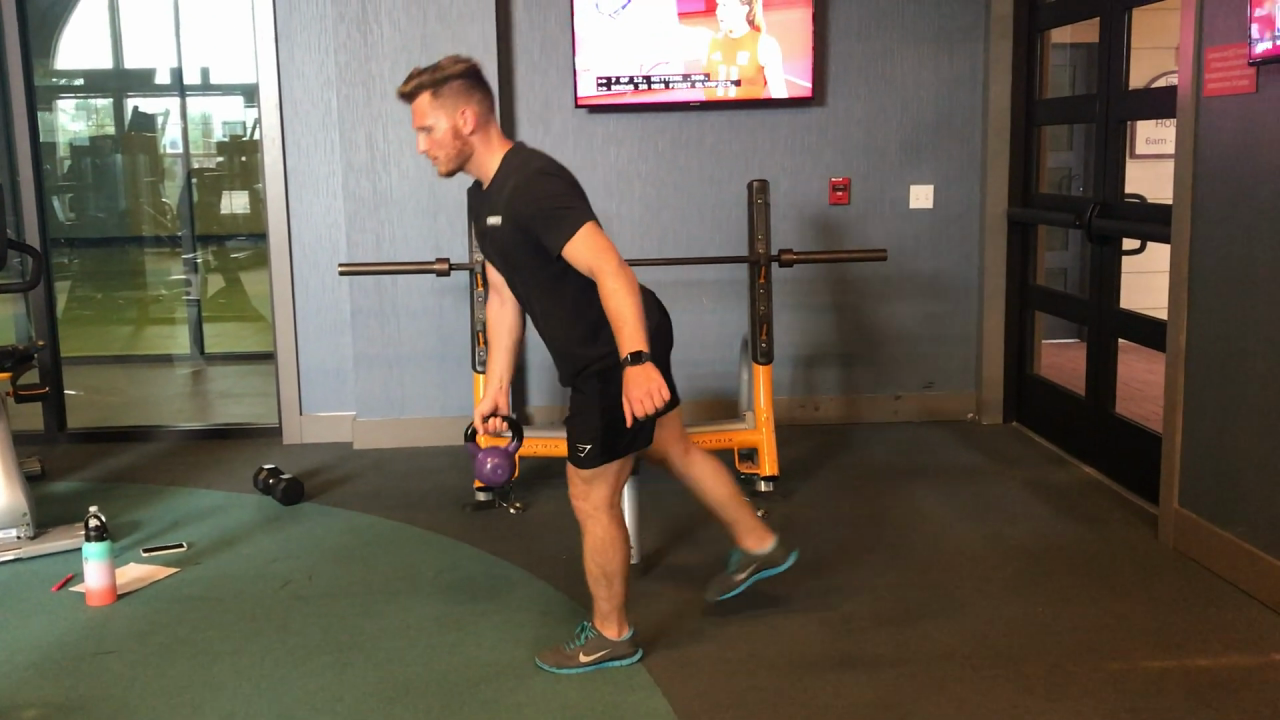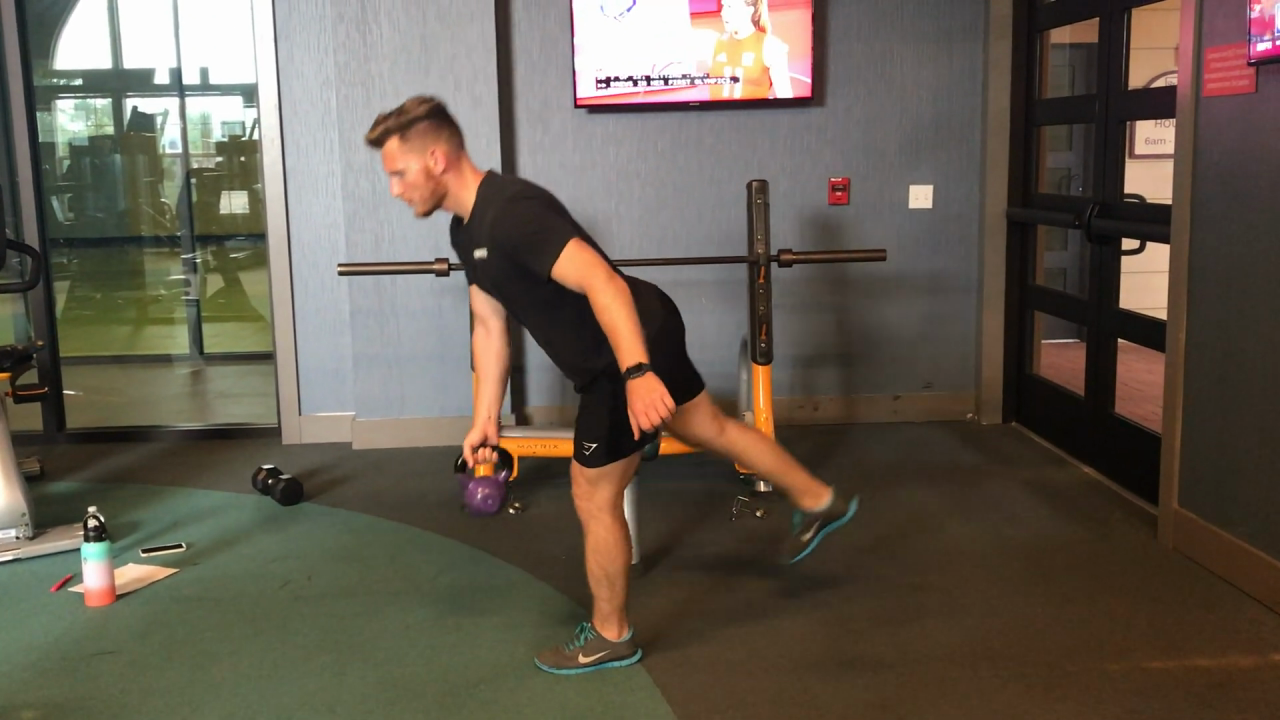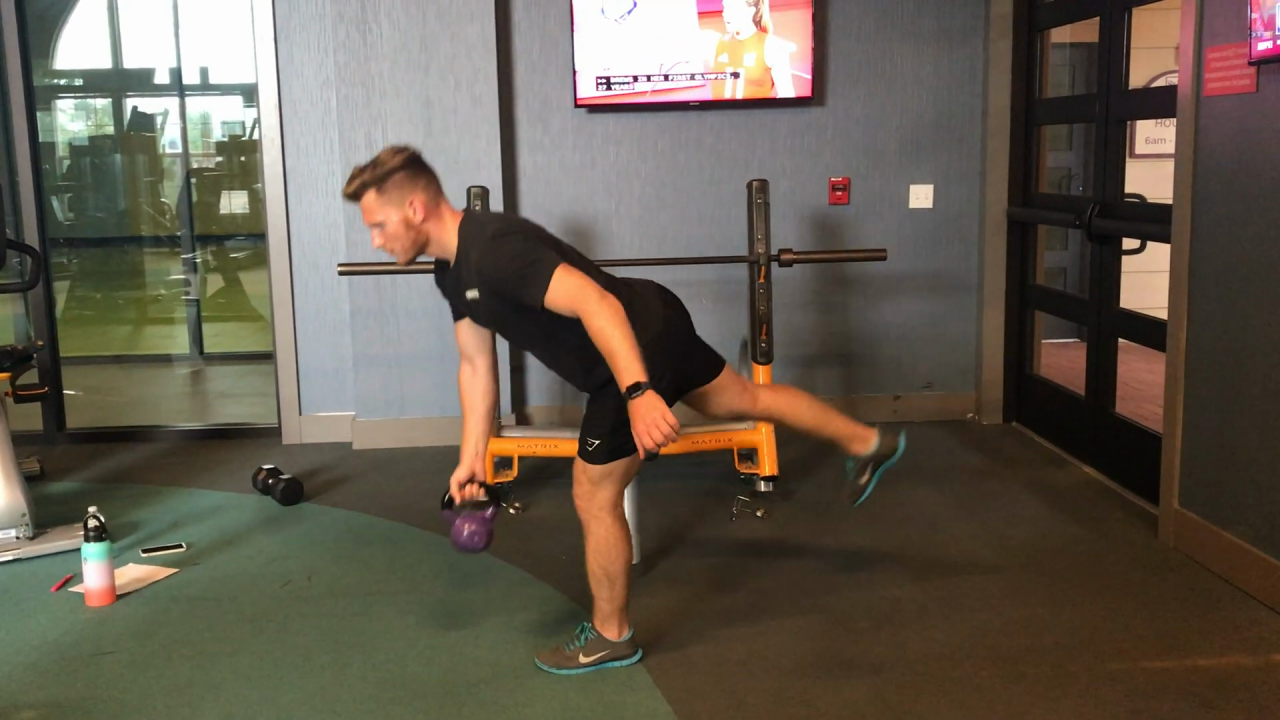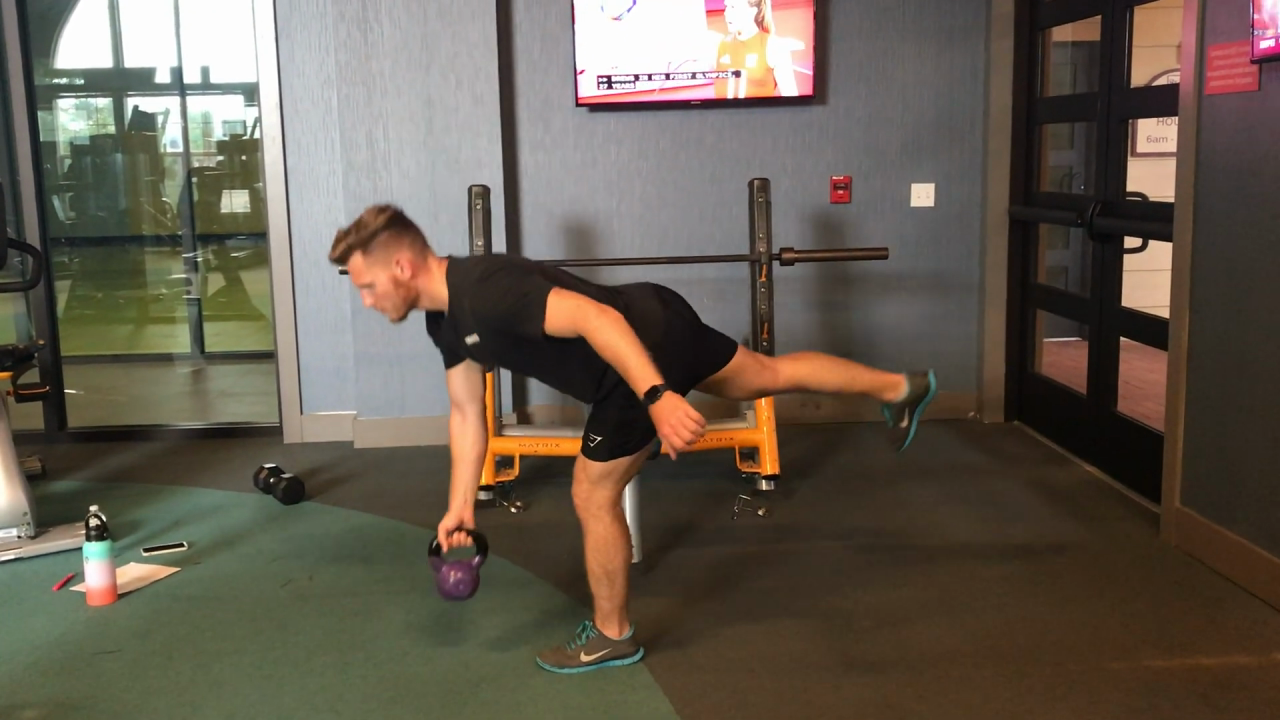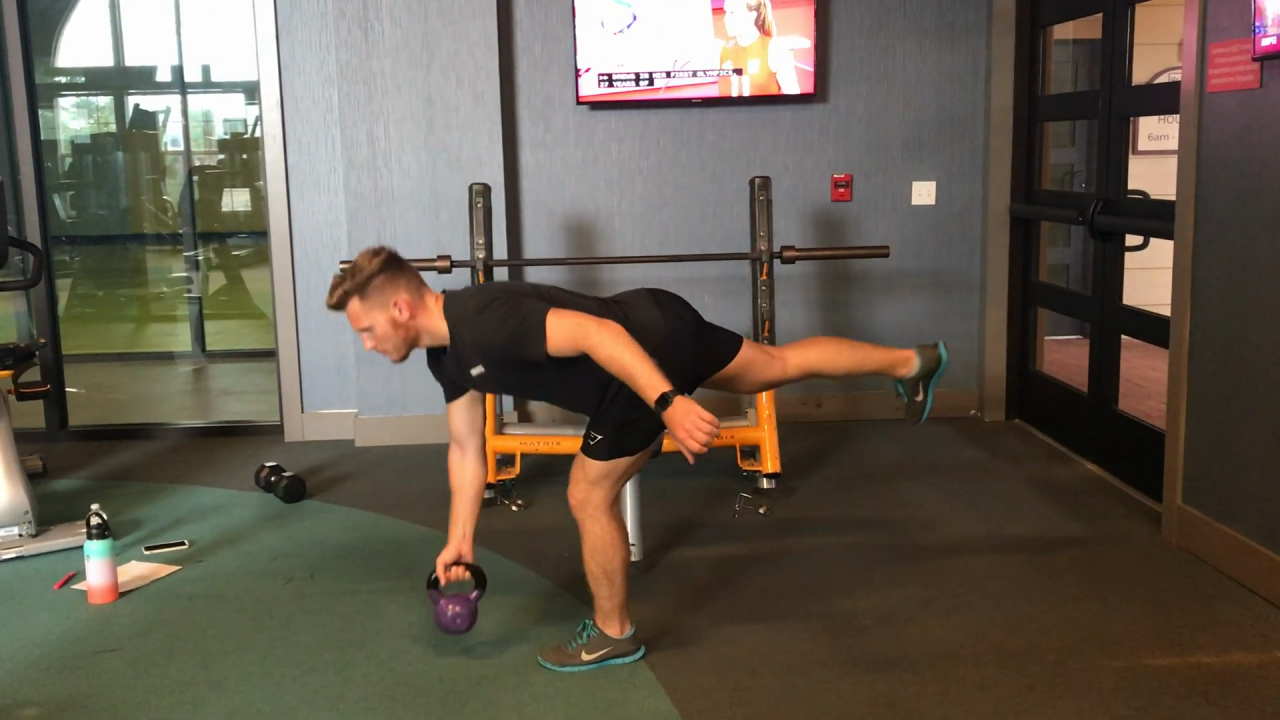
dt=0.2s
person 1, frame 1
left shoulder: (531, 185)
right shoulder: (484, 196)
left elbow: (612, 273)
right elbow: (503, 296)
left wrist: (636, 362)
right wrist: (496, 389)
left hip: (617, 358)
right hip: (614, 350)
left knee: (592, 497)
right knee: (674, 448)
left ankle: (610, 636)
right ankle: (759, 544)
person 1, frame 2
left shoulder: (512, 212)
right shoulder: (467, 226)
left elbow: (604, 287)
right elbow: (489, 324)
left wrist: (636, 375)
right wrist: (485, 419)
left hip: (627, 355)
right hip: (638, 344)
left knee: (594, 496)
right knee: (708, 428)
left ankle: (610, 636)
right ankle: (819, 501)
person 1, frame 3
left shoulder: (495, 251)
right shoulder: (452, 268)
left elbow: (598, 307)
right elbow: (475, 363)
left wrist: (637, 393)
right wrist: (471, 458)
left hip: (641, 343)
right hip: (654, 329)
left knee: (594, 495)
right knee: (742, 398)
left ankle: (610, 637)
right ankle: (866, 443)
person 1, frame 4
left shoulder: (487, 292)
right shoulder: (445, 317)
left elbow: (598, 319)
right elbow: (466, 412)
left wrist: (657, 397)
right wrist: (460, 507)
left hip: (648, 342)
right hip: (658, 328)
left knee: (593, 493)
right knee: (767, 375)
left ankle: (611, 636)
right ankle: (897, 389)
person 1, frame 5
left shoulder: (485, 323)
right shoulder: (448, 353)
left elbow: (599, 334)
right elbow: (466, 448)
left wrist: (668, 404)
right wrist: (459, 542)
left hip: (653, 343)
right hip: (660, 327)
left knee: (589, 494)
right knee: (776, 364)
left ankle: (612, 634)
right ankle: (910, 364)
